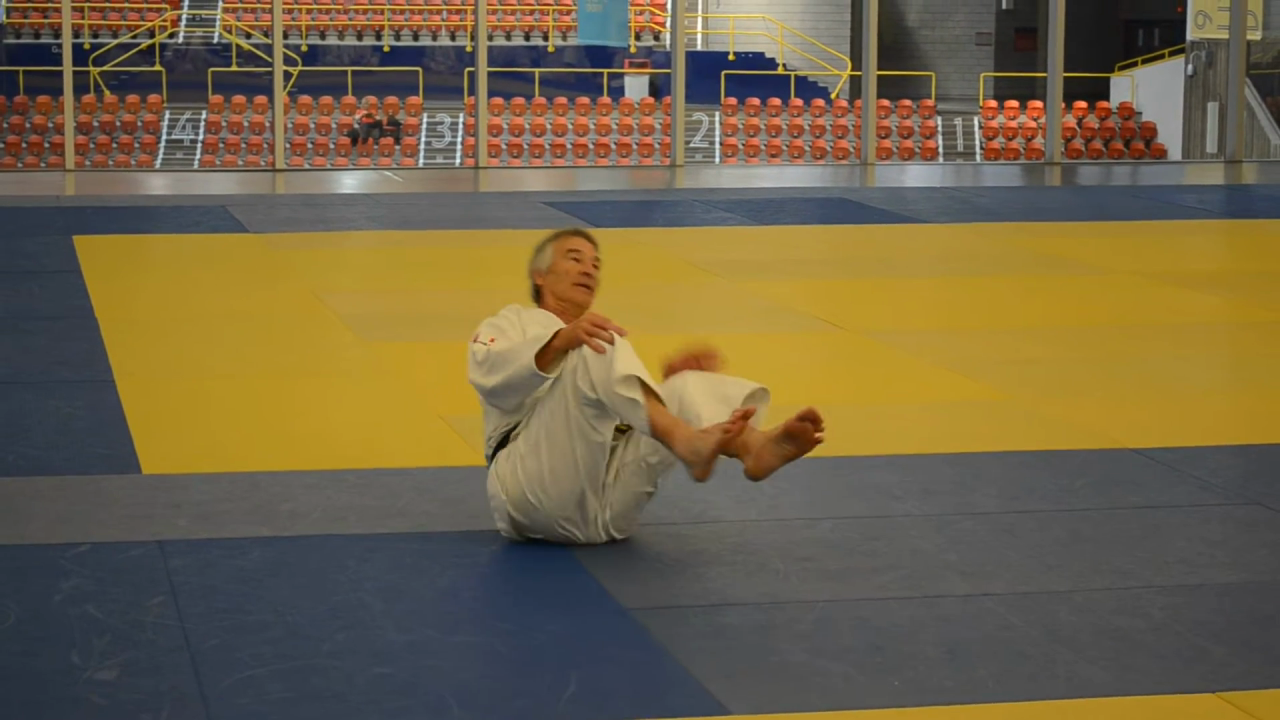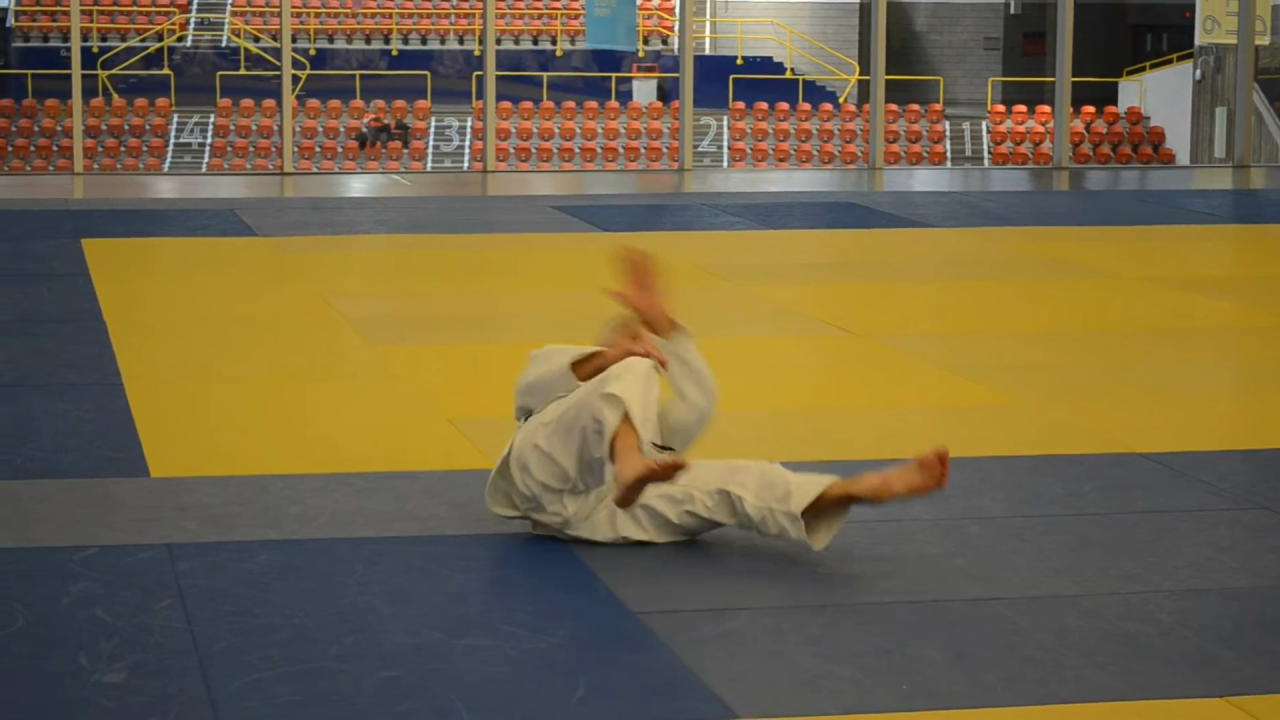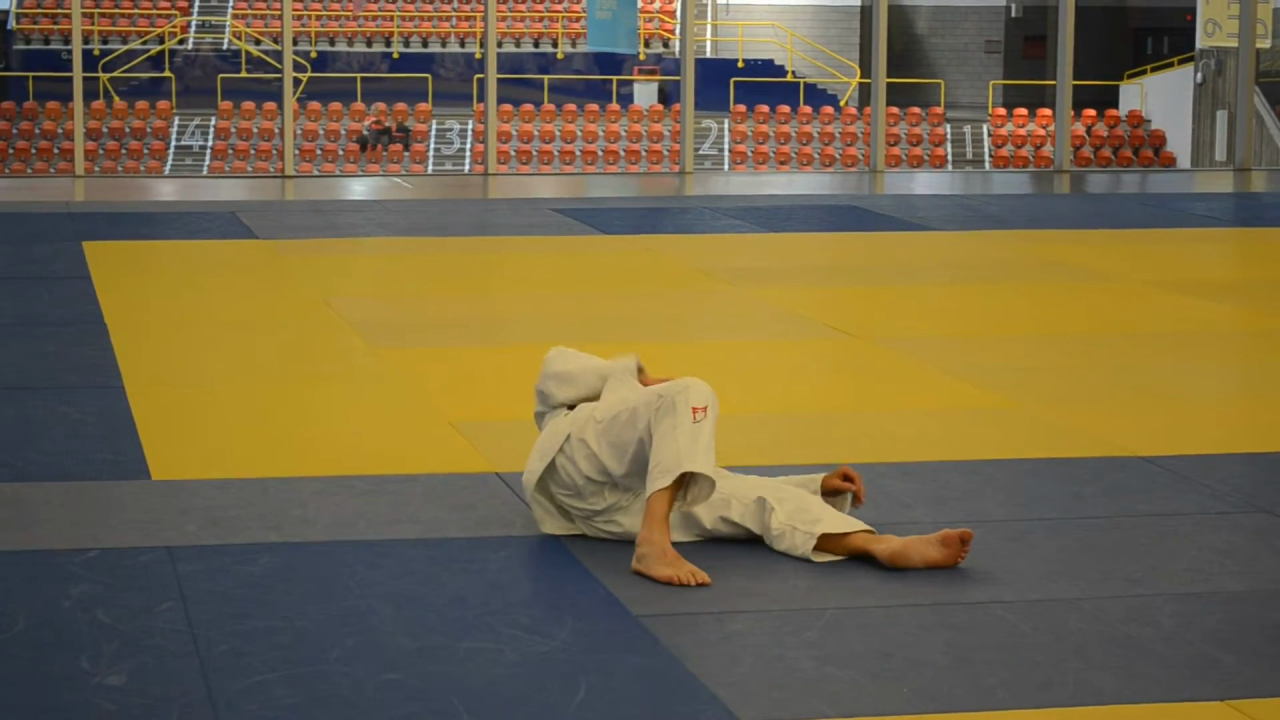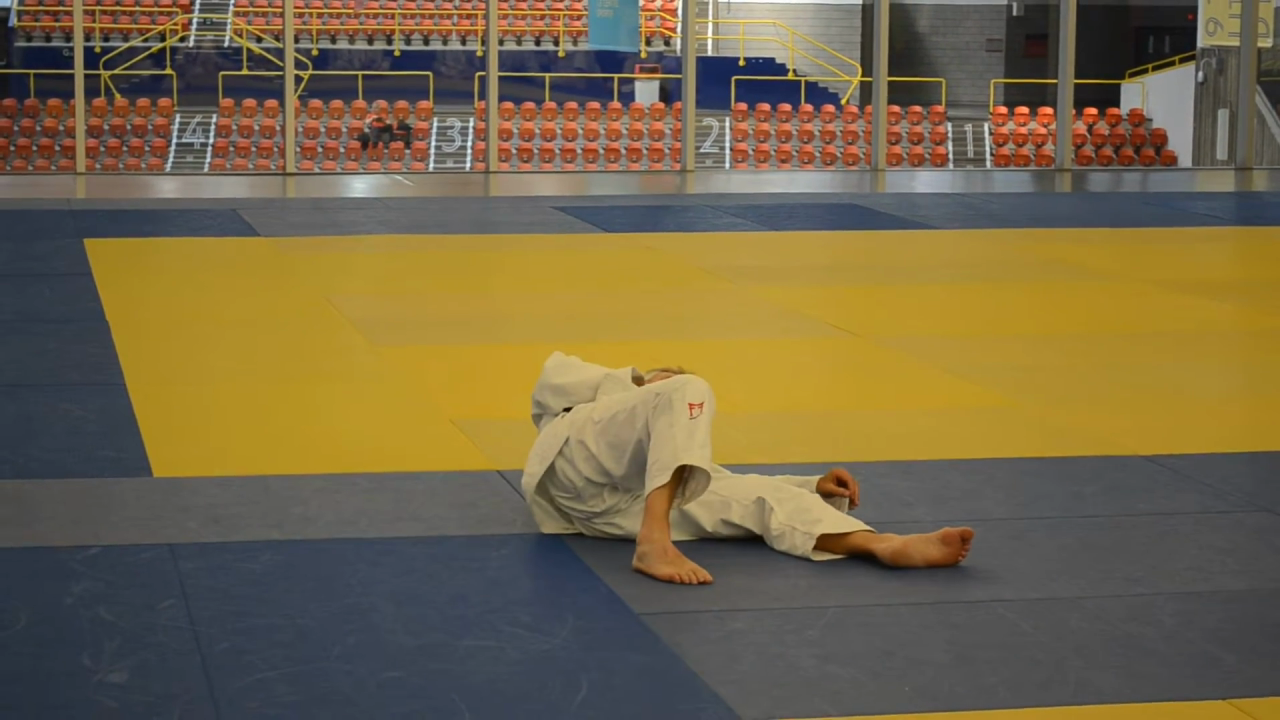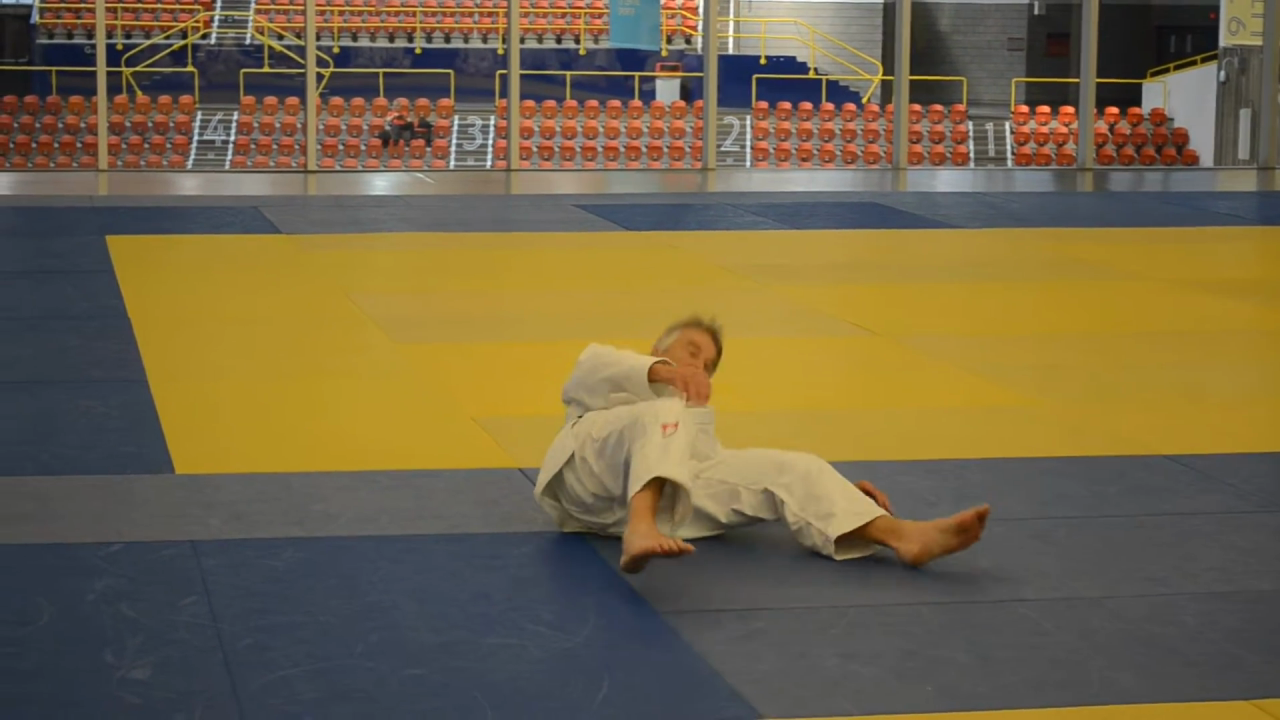
dt=0.4s
person 1, frame 1
left shoulder: (598, 339)
right shoulder: (512, 322)
right elbow: (493, 375)
left wrist: (673, 378)
right wrist: (560, 340)
left hip: (604, 509)
right hip: (535, 488)
left knee: (688, 391)
right knee: (599, 356)
left ankle: (755, 449)
right ankle: (693, 445)
person 1, frame 2
left shoulder: (653, 425)
left elbow: (698, 402)
right elbow: (537, 379)
left wrist: (659, 319)
right wrist: (614, 354)
left hip: (602, 511)
right hip: (547, 479)
left knee: (740, 482)
right knee: (629, 374)
left ankle: (864, 487)
right ankle: (628, 468)
person 1, frame 3
left shoulder: (679, 461)
left elbow: (738, 487)
right elbow: (555, 369)
left wrist: (821, 485)
right wrist: (633, 375)
left hip: (618, 506)
left knee: (765, 498)
right knee: (692, 397)
left ankle: (885, 547)
right ankle: (654, 543)
person 1, frame 4
left shoulder: (674, 455)
left elbow: (734, 487)
right elbow: (554, 376)
left wrist: (815, 486)
right wrist: (633, 384)
left hip: (617, 505)
left knee: (761, 498)
right knee: (689, 393)
left ankle: (888, 546)
right ankle: (655, 542)
person 1, frame 5
left shoulder: (698, 434)
right shoulder: (609, 394)
left elbow: (754, 475)
right elbow: (590, 369)
left wrist: (841, 492)
right wrist: (660, 371)
left hip: (661, 496)
right hip: (592, 473)
left knee: (789, 470)
right knee: (668, 418)
left ankle: (902, 536)
right ankle: (641, 533)
